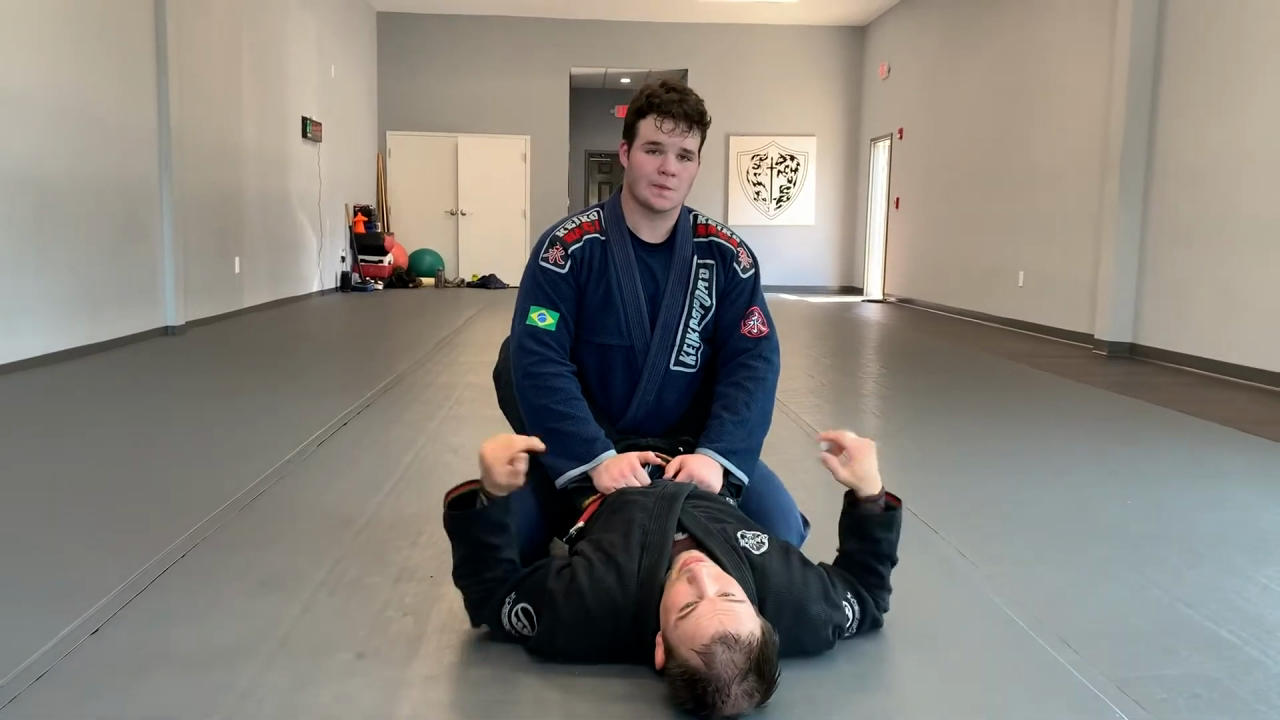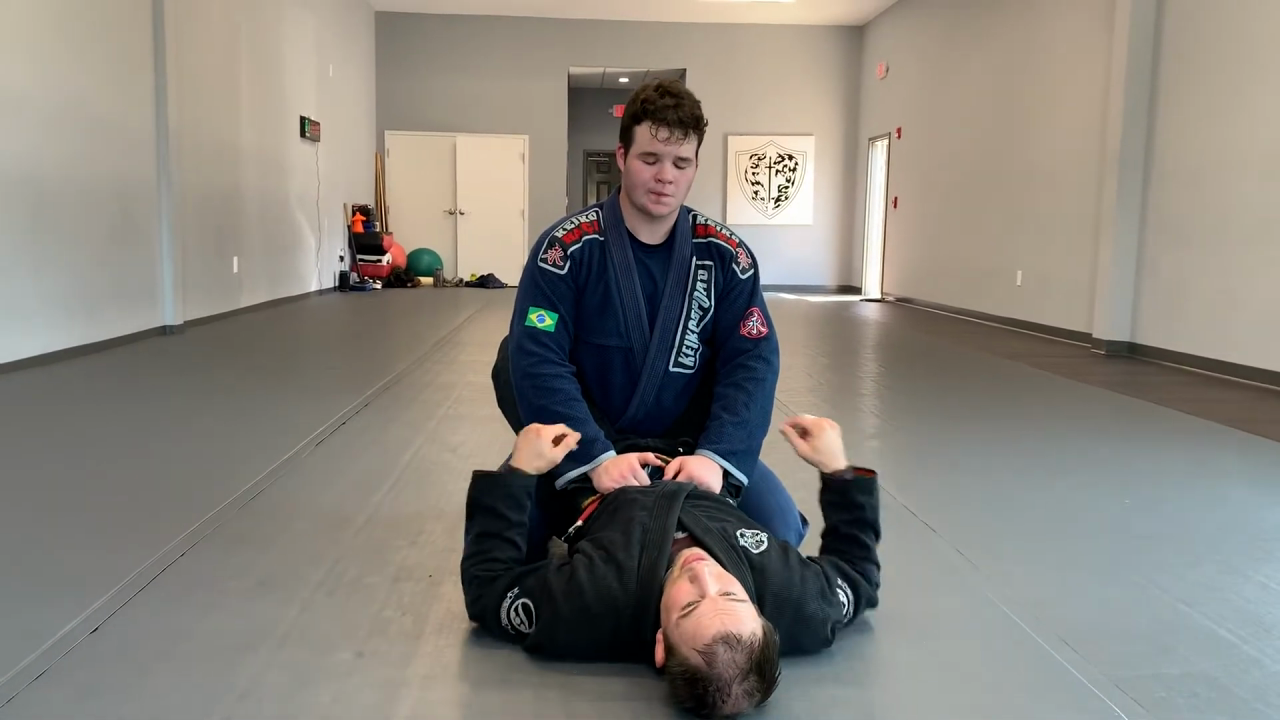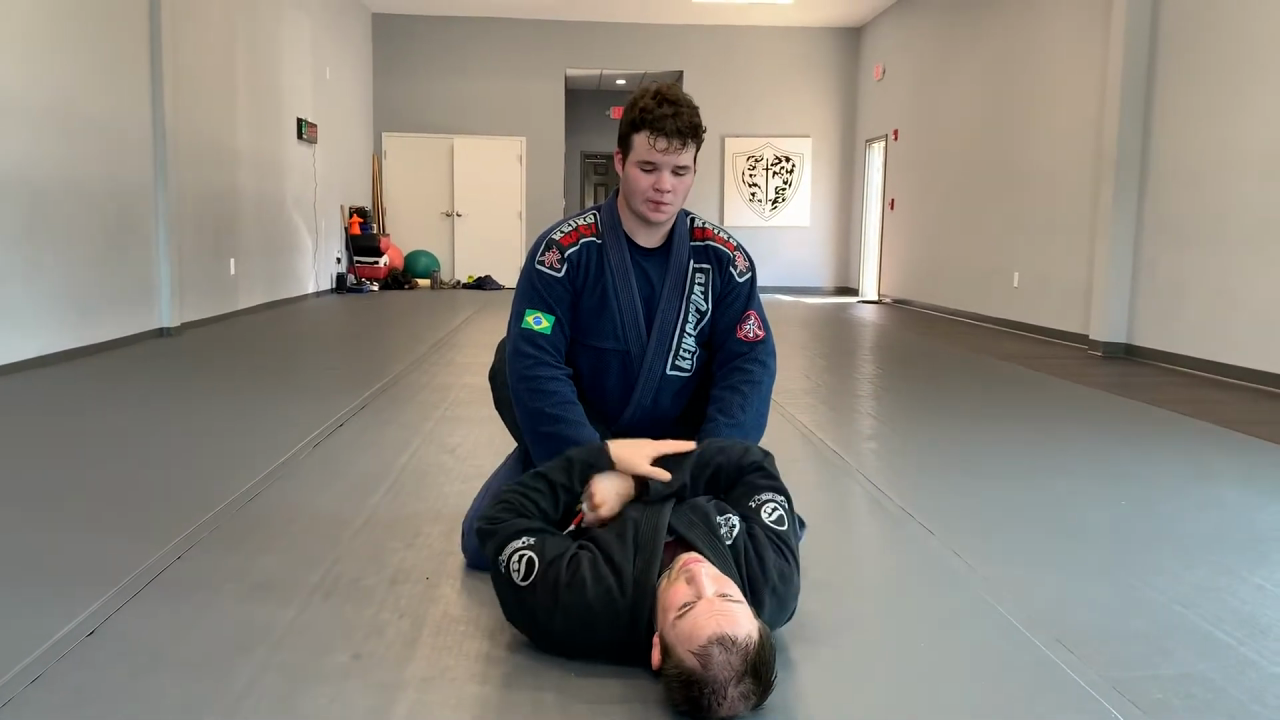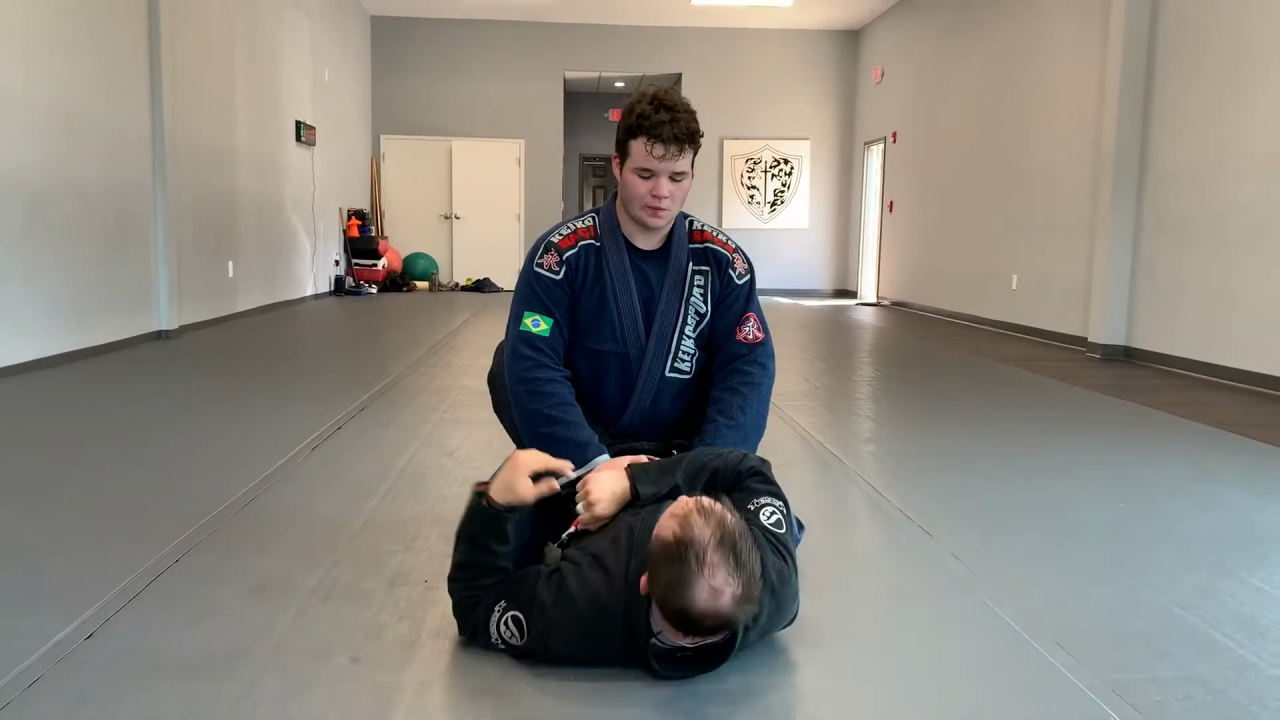
dt=0.5s
person 1, frame 1
left shoulder: (725, 254)
right shoulder: (570, 246)
left elbow: (753, 361)
right elbow: (536, 358)
left wrist: (716, 455)
right wrist: (596, 457)
left hip: (688, 445)
right hip: (583, 446)
left knee: (780, 532)
person 1, frame 2
left shoulder: (723, 254)
right shoulder: (566, 246)
left elbow: (753, 362)
right elbow: (537, 361)
left wrist: (713, 455)
right wrist: (596, 457)
left hip: (687, 443)
right hip: (586, 441)
left knee: (779, 530)
person 1, frame 3
left shoulder: (722, 257)
right shoulder: (565, 250)
left elbow: (749, 364)
right elbow: (533, 364)
left hip: (683, 446)
right hip: (577, 444)
right knee: (486, 542)
person 1, frame 4
left shoulder: (723, 263)
right shoulder: (563, 254)
left elbow: (747, 370)
right elbow: (533, 367)
right wrist: (590, 465)
left hip: (685, 450)
right hip: (580, 435)
person 2, frame 1
left shoulder: (586, 615)
right shoulder: (796, 610)
left elbow: (493, 594)
right elbow: (862, 592)
left wrist: (493, 494)
right wrist: (869, 494)
person 2, frame 2
left shoulder: (588, 613)
right shoulder: (797, 609)
left elbow: (487, 585)
right elbow: (857, 572)
left wrist: (518, 473)
right wrist: (838, 471)
person 2, frame 3
left shoulder: (578, 612)
right shoulder: (772, 588)
left elbow: (504, 521)
right elbow: (752, 466)
left wrist: (603, 457)
right wrist: (637, 484)
person 2, frame 4
left shoulder: (580, 614)
right shoulder: (776, 588)
left elbow: (477, 607)
right elbow: (750, 472)
left wrist: (496, 501)
right wrist: (635, 481)
